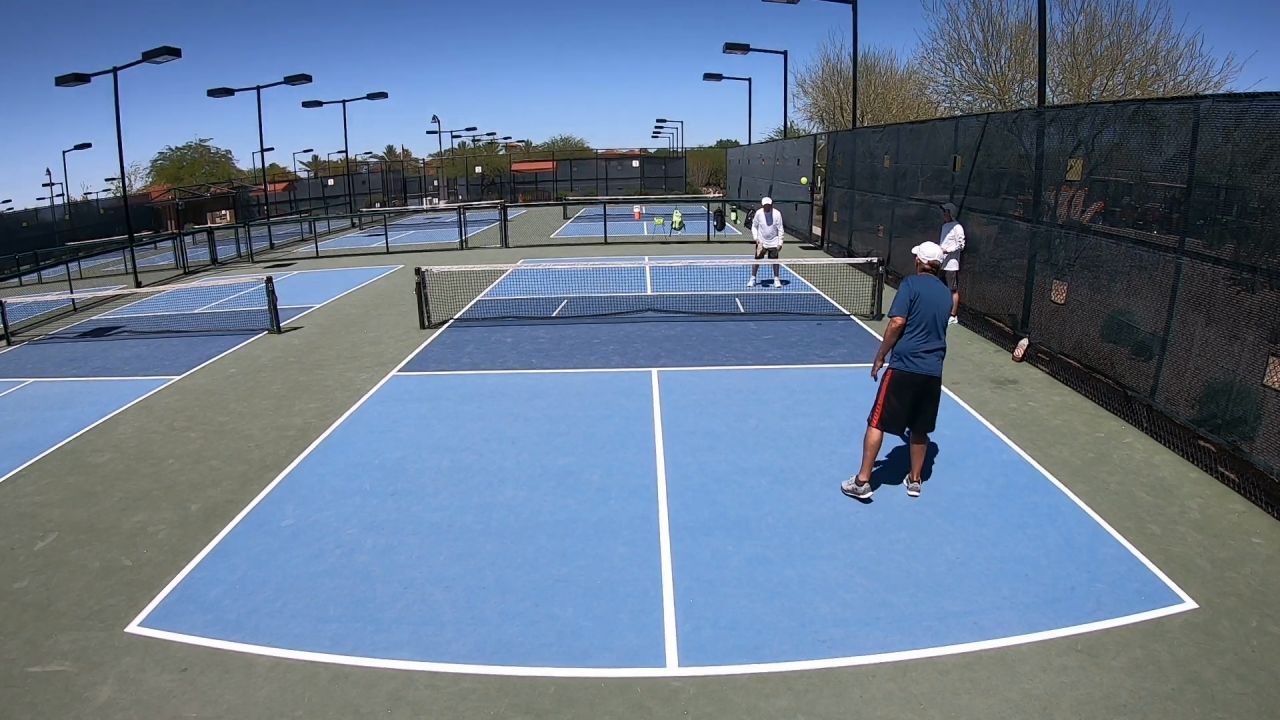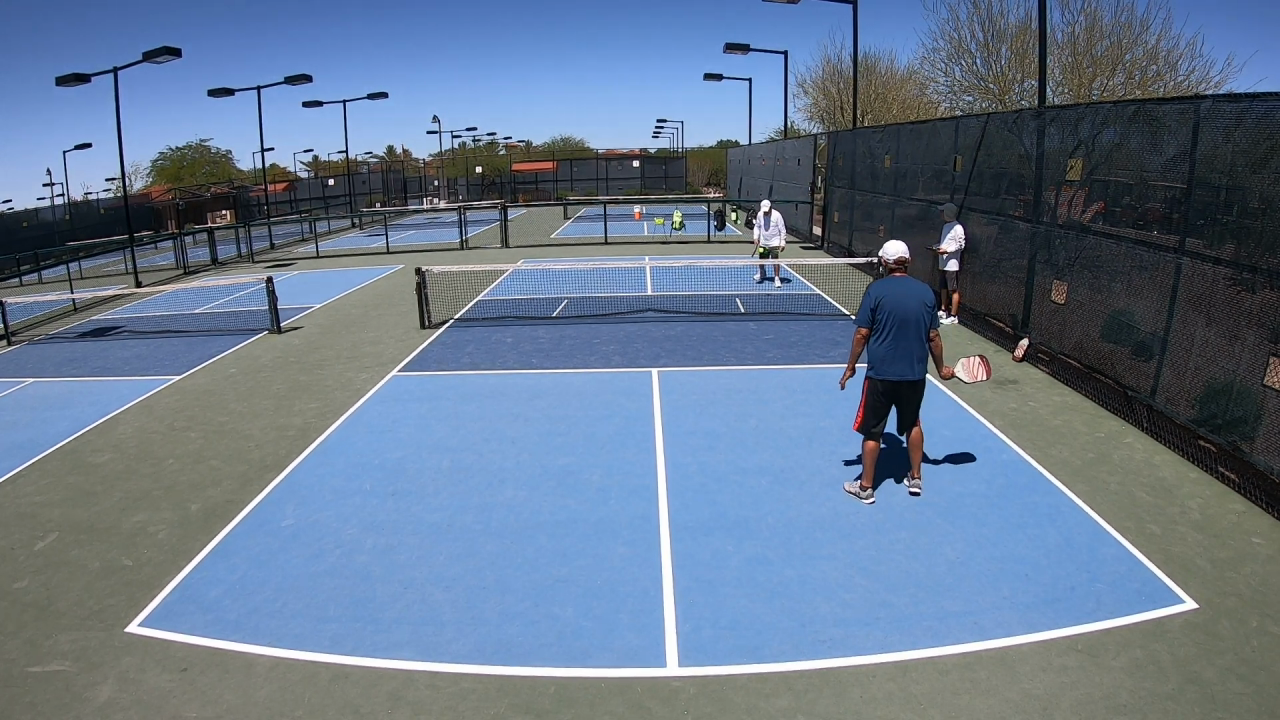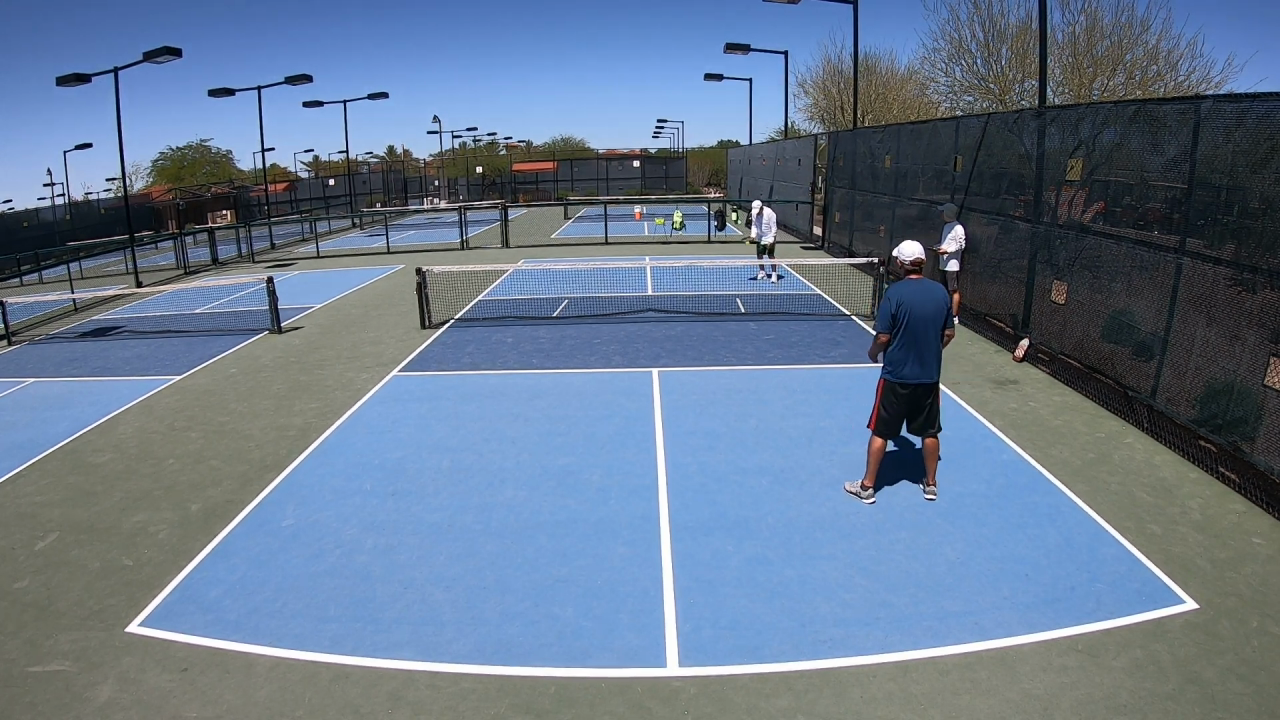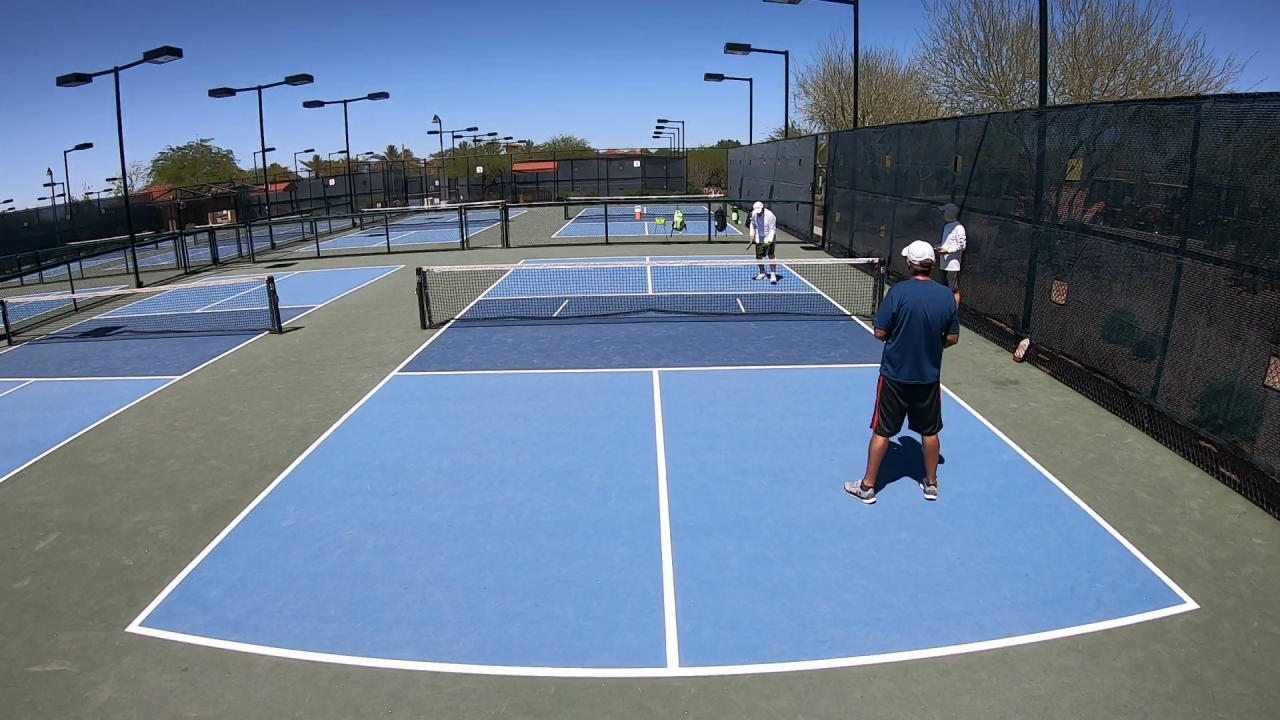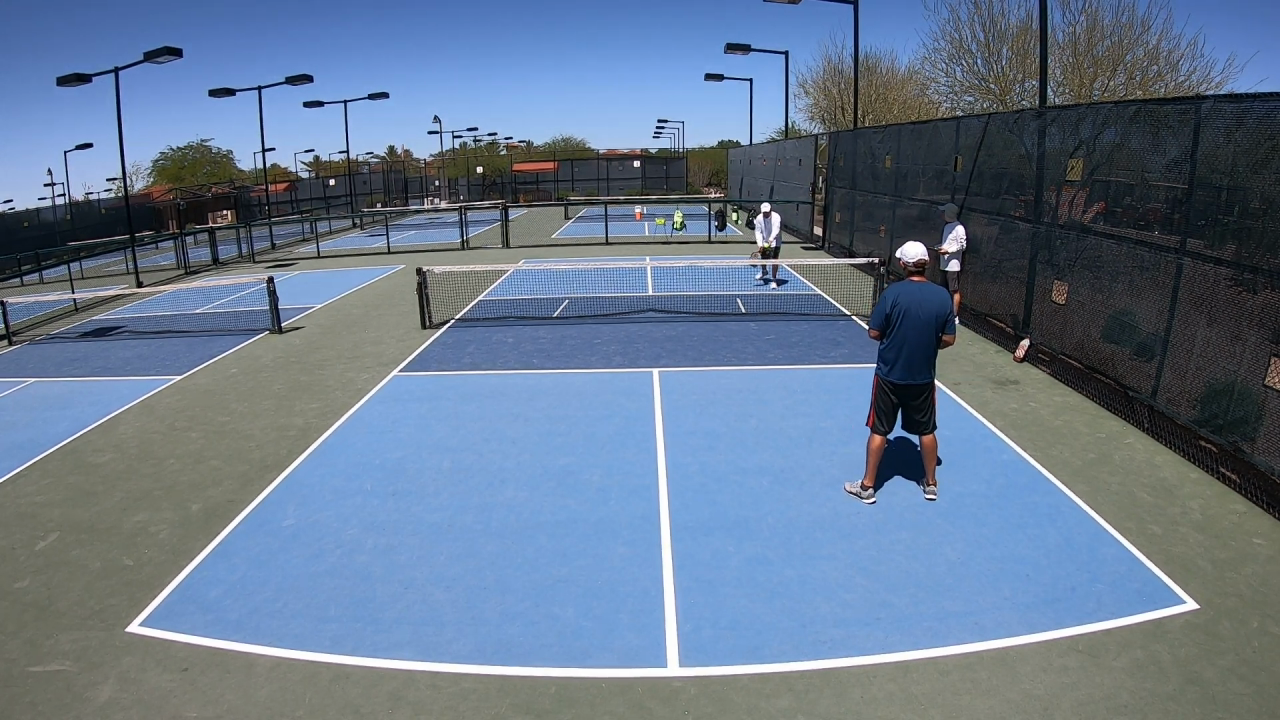
dt=0.5s
person 1, frame 1
left shoulder: (911, 284)
right shoulder: (946, 293)
left elbow: (897, 323)
left wrist: (880, 358)
left hip: (904, 367)
right hip: (933, 371)
left knee: (878, 423)
right knee: (919, 428)
left ankle: (862, 481)
right ankle: (914, 480)
person 1, frame 2
left shoulder: (877, 289)
right shoulder: (925, 291)
left elbow: (862, 333)
right elbow: (933, 336)
left wrist: (850, 366)
right wrist: (941, 367)
left hip: (881, 373)
right hip: (915, 373)
left knee: (871, 431)
right knee: (912, 424)
left ankle: (865, 487)
right ankle: (915, 478)
person 1, frame 3
left shoulder: (895, 292)
right shoulder: (940, 291)
left elbow: (882, 338)
right elbow: (948, 333)
left wrist: (873, 353)
left hip: (896, 376)
right hip: (930, 376)
left knee: (880, 431)
right knee: (929, 432)
left ankle: (867, 486)
right ankle: (930, 484)
person 1, frame 4
left shoulder: (899, 291)
right shoulder: (946, 296)
left elbow: (880, 332)
right elbow: (952, 338)
left hip: (895, 375)
right hip: (929, 376)
left knee: (882, 431)
right knee: (929, 431)
left ankle: (867, 486)
right ankle: (931, 484)
person 1, frame 5
left shoulder: (893, 292)
right shoulder: (942, 295)
left elbow: (874, 333)
right elbow: (948, 339)
left hip: (890, 374)
right hip: (923, 376)
left knee: (879, 430)
right knee: (926, 430)
left ankle: (868, 486)
right ankle: (931, 483)
